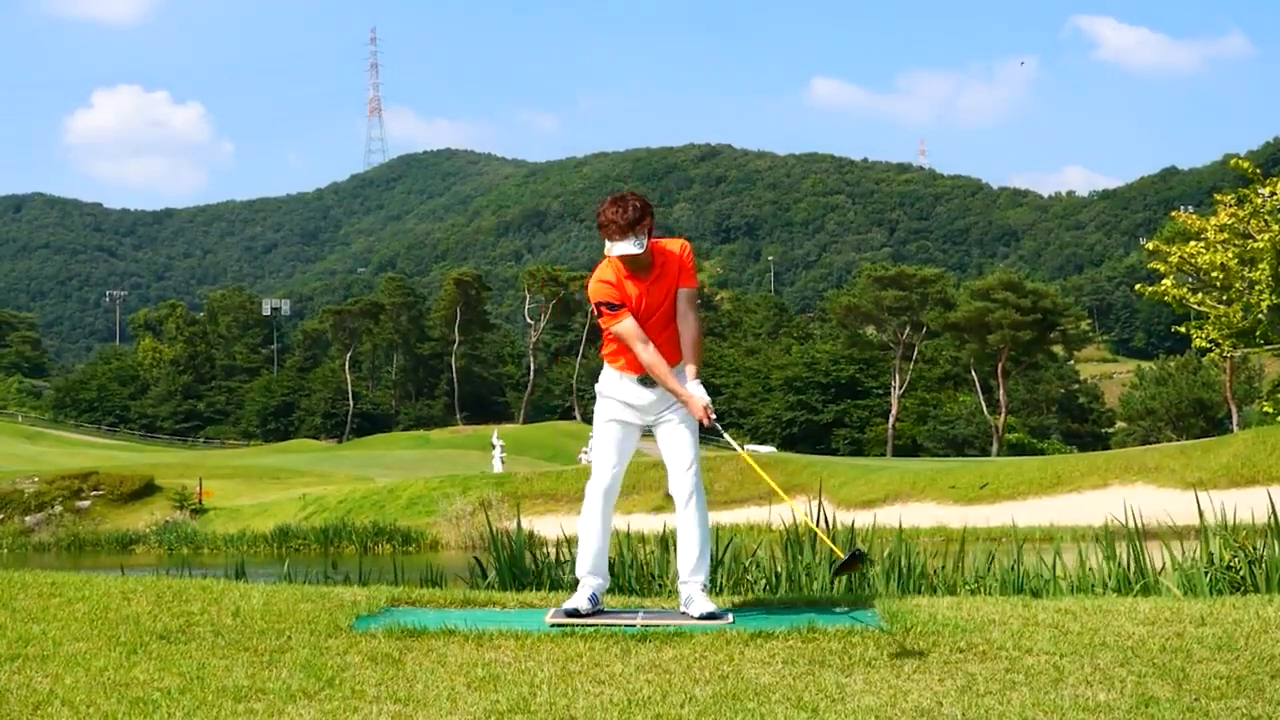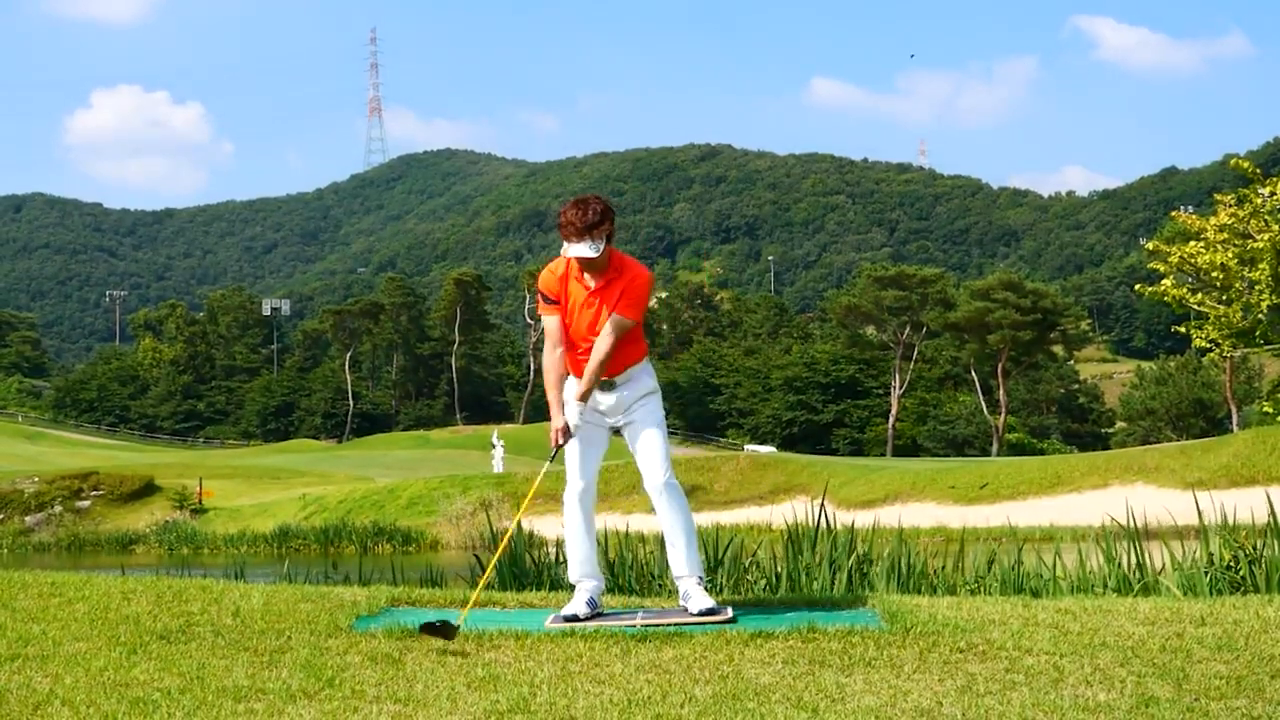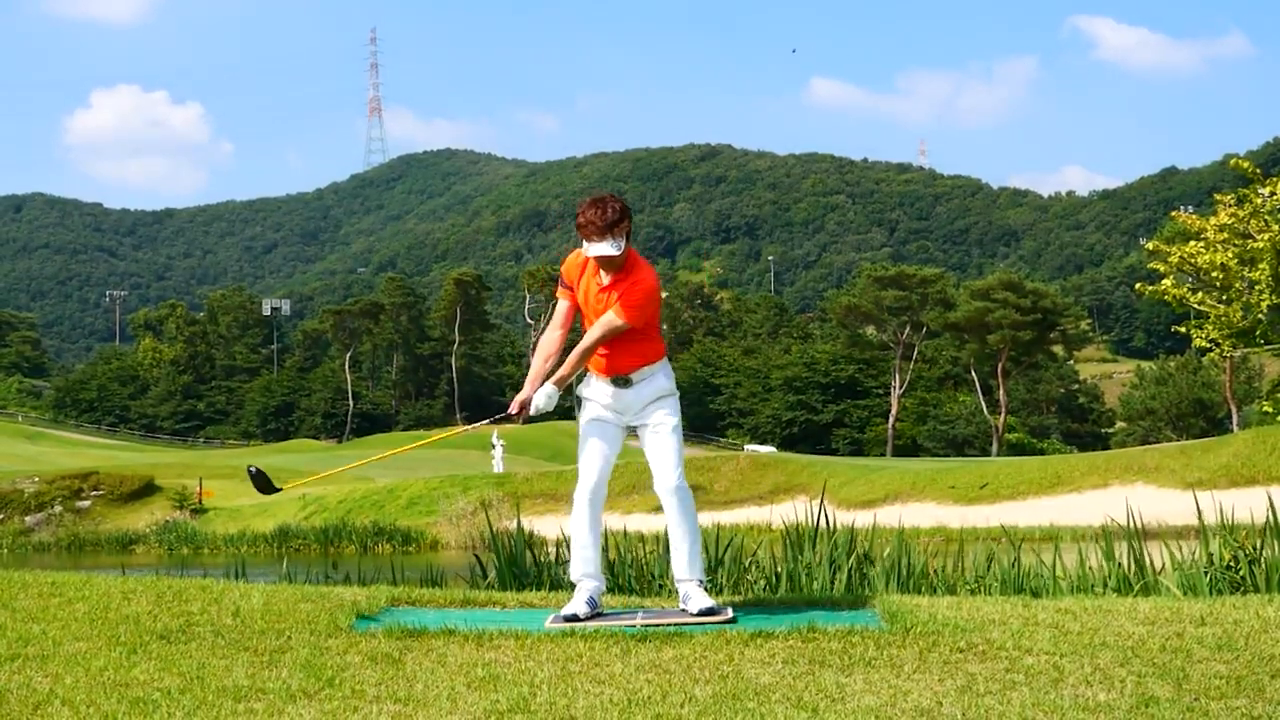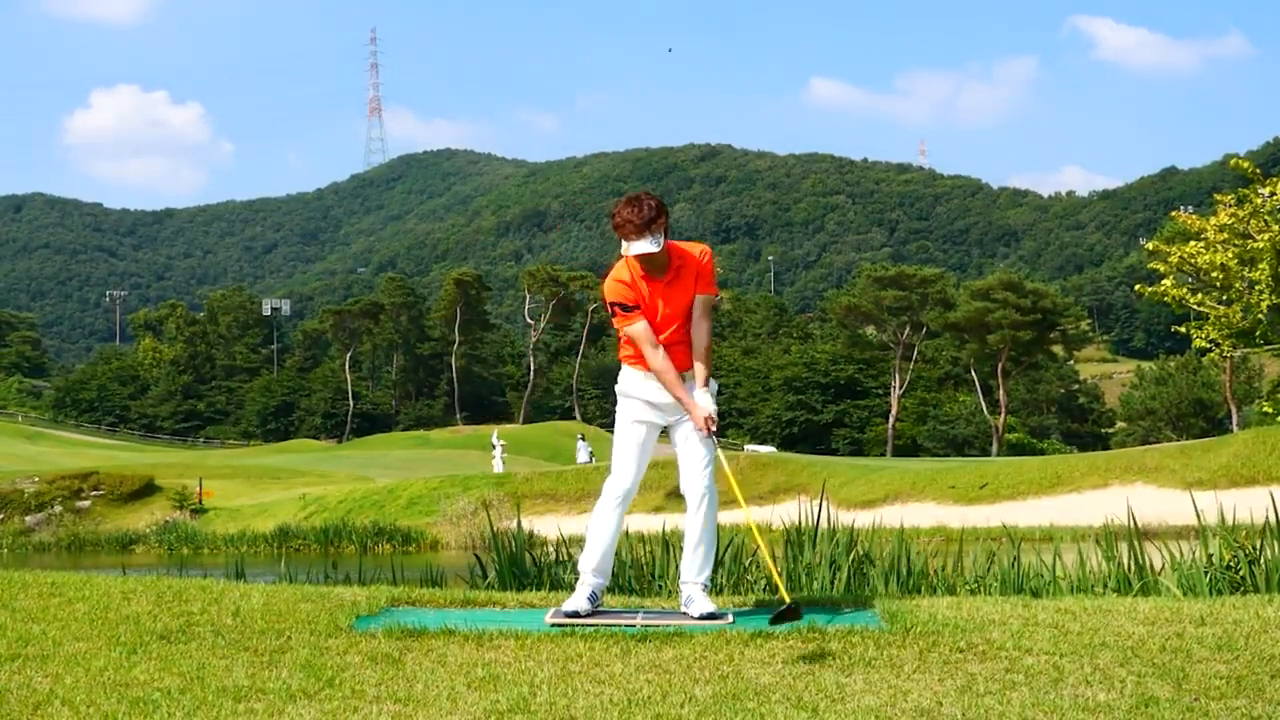
dt=0.5s
person 1, frame 1
left shoulder: (680, 253)
right shoulder: (603, 282)
left elbow: (686, 318)
right elbow: (641, 347)
left wrist: (694, 381)
right wrist: (684, 397)
left hip: (677, 383)
right hip: (620, 387)
left knee: (688, 484)
right knee: (602, 485)
left ankle: (693, 588)
right ankle: (591, 585)
person 1, frame 2
left shoulder: (636, 277)
right shoulder: (553, 277)
left elbow: (607, 343)
right elbow: (555, 348)
left wrist: (579, 403)
right wrist: (557, 411)
left hip: (633, 384)
right hip: (578, 387)
left knee: (661, 481)
right knee: (578, 489)
left ankle: (689, 583)
right ankle: (587, 588)
person 1, frame 3
left shoulder: (644, 281)
right shoulder: (574, 266)
left elbow: (594, 339)
right elbow: (557, 330)
left wrist: (554, 386)
right wrist: (529, 388)
left hip: (651, 386)
right hip: (600, 388)
left knee: (671, 484)
right knee: (588, 488)
left ankle: (690, 585)
right ankle: (588, 589)
person 1, frame 4
left shoulder: (699, 257)
right shoulder: (619, 282)
left elbow: (701, 327)
right elbow: (652, 350)
left wrist: (703, 390)
right wrist: (688, 407)
left hip: (693, 382)
right hip: (641, 387)
left knee: (701, 488)
right knee: (620, 486)
left ankle: (694, 588)
right ankle: (590, 584)
